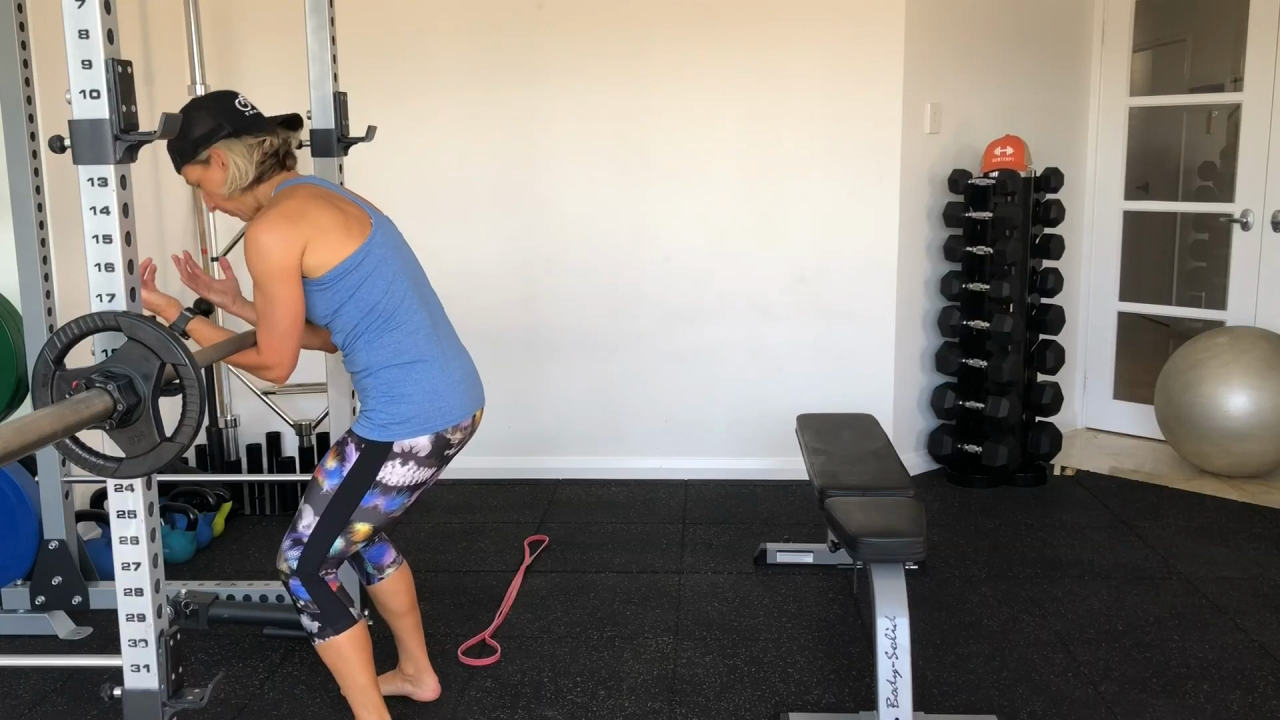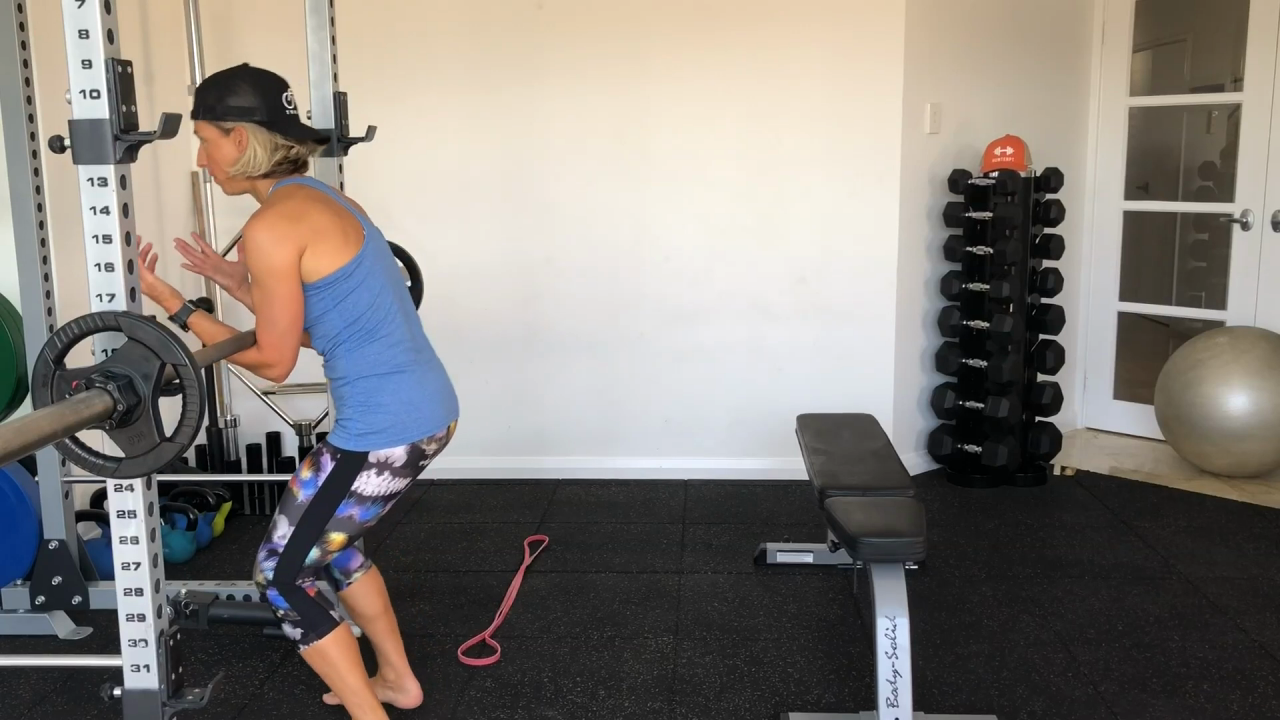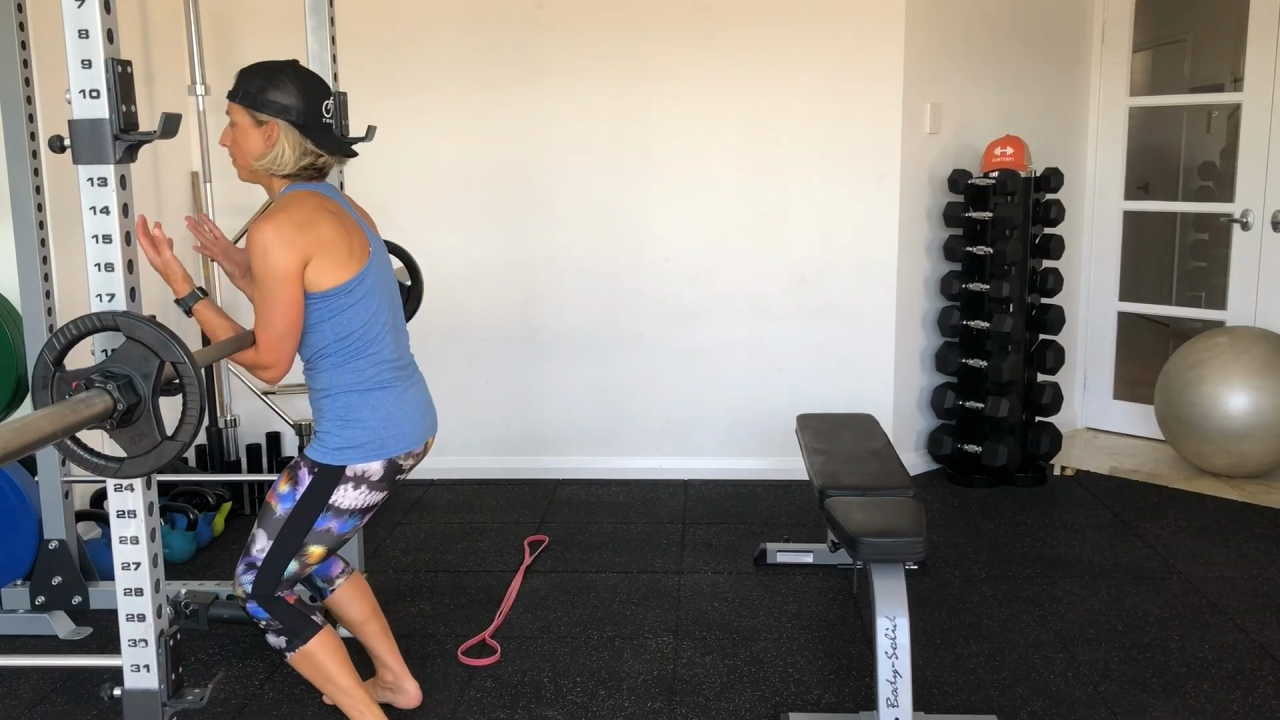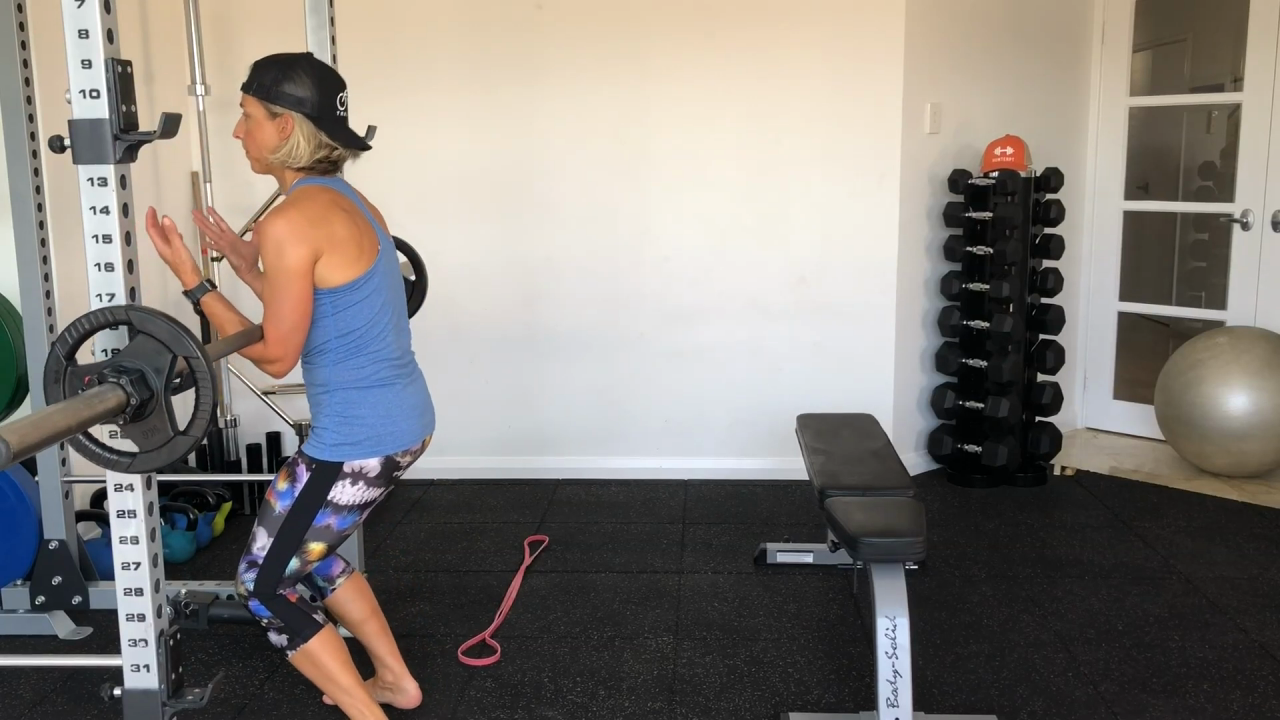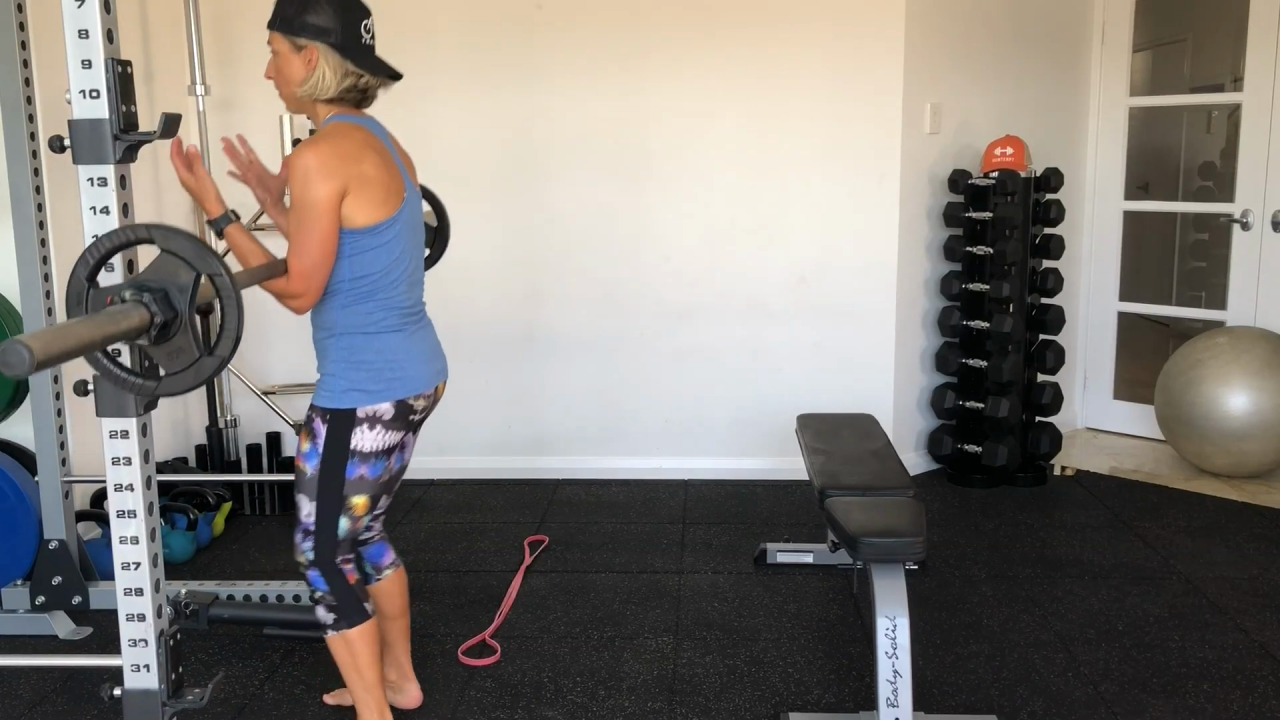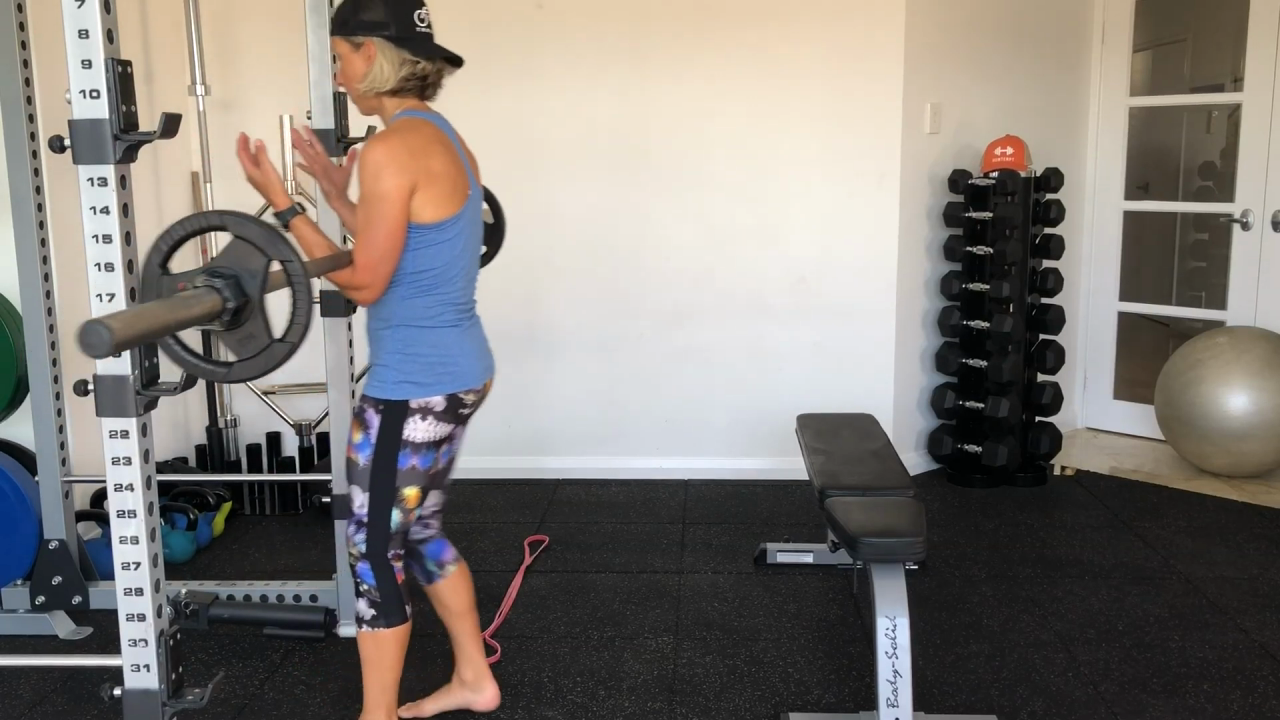
dt=0.5s
person 1, frame 1
left shoulder: (274, 226)
right shoulder: (324, 199)
left elbow: (275, 363)
left wrist: (173, 315)
right wrist: (237, 303)
left hip: (409, 420)
right hip: (452, 399)
left knee: (304, 564)
right knee: (354, 530)
person 1, frame 2
left shoulder: (271, 226)
right shoulder: (321, 201)
left elbow: (274, 361)
left wrist: (171, 304)
right wrist: (242, 288)
left hip: (384, 429)
right hip: (424, 409)
left knee: (281, 574)
right knee: (324, 540)
person 1, frame 3
left shoulder: (279, 228)
right shoulder: (336, 207)
left elbow: (269, 362)
left wrist: (182, 287)
right wrist: (238, 271)
left hip: (361, 442)
right hip: (404, 422)
left knee: (261, 585)
right knee: (303, 550)
person 1, frame 4
left shoulder: (291, 223)
right shoulder: (346, 203)
left elbow: (278, 355)
left wrist: (191, 279)
right wrist: (248, 268)
left hip: (358, 438)
right hip: (401, 420)
left knee: (263, 583)
right knee: (302, 548)
person 1, frame 5
left shoulder: (320, 156)
right shoulder: (379, 143)
left elbow: (300, 291)
left wrist: (216, 212)
right wrist: (273, 202)
left hip: (363, 391)
right hip: (413, 374)
left knee: (324, 555)
right knee: (360, 534)
person 1, frame 6
left shoulder: (390, 151)
right shoulder: (442, 139)
left elbow: (365, 282)
left wrist: (281, 203)
right wrist: (337, 195)
left hip: (414, 383)
right hip: (458, 369)
left knee: (376, 552)
right knee: (416, 530)
